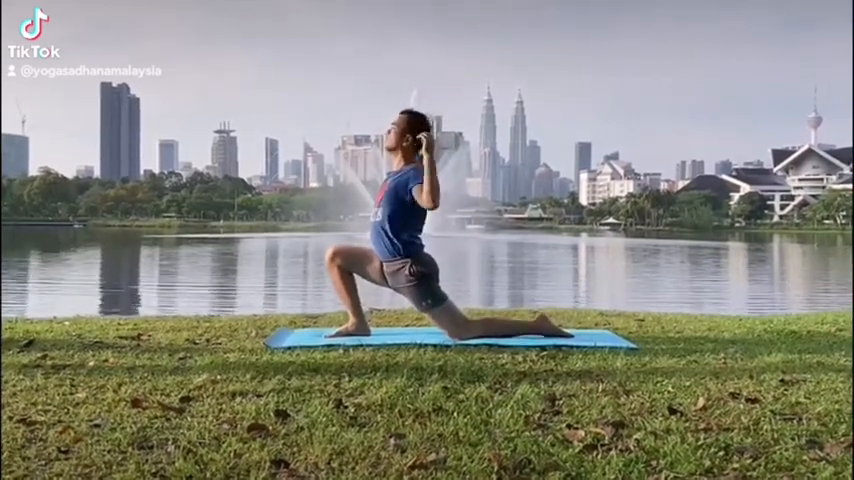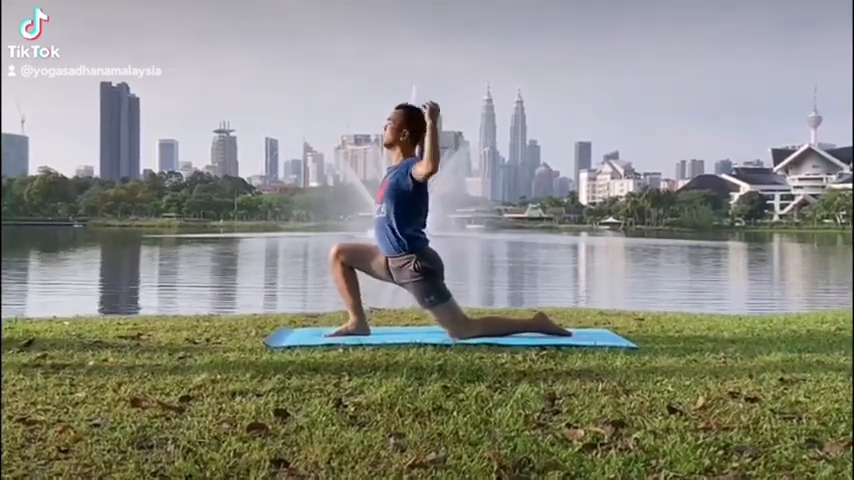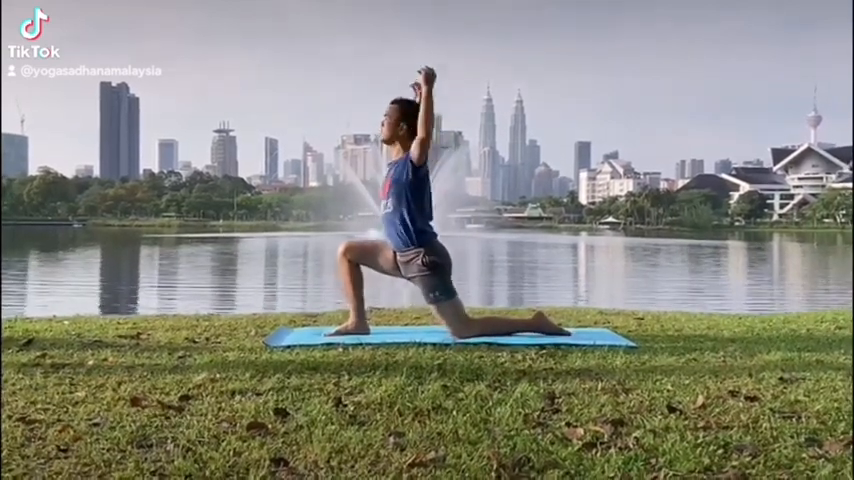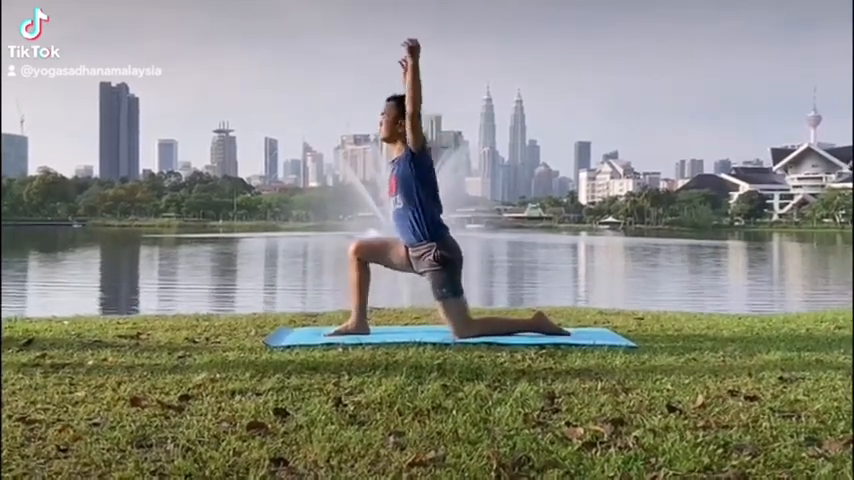
dt=0.2s
person 1, frame 1
left shoulder: (413, 176)
right shoulder: (398, 174)
left elbow: (431, 201)
left wrist: (429, 154)
left hip: (410, 269)
right hip: (390, 264)
left knee: (462, 331)
right knee: (335, 256)
left ankle: (534, 326)
right ankle: (358, 323)
person 1, frame 2
left shoulder: (411, 170)
right shoulder: (398, 167)
left elbow: (431, 166)
left wrist: (431, 123)
left hip: (415, 264)
right hip: (394, 260)
left knee: (462, 329)
right knee: (340, 254)
left ankle: (534, 324)
right ankle: (358, 323)
person 1, frame 3
left shoulder: (413, 163)
right shoulder: (399, 162)
left elbow: (423, 134)
right elbow: (419, 131)
left wrist: (427, 89)
right wrist: (420, 97)
left hip: (424, 258)
right hip: (402, 254)
left knee: (463, 329)
right knee: (347, 252)
left ankle: (534, 324)
right ankle: (357, 322)
person 1, frame 4
left shoulder: (415, 154)
right shoulder: (401, 157)
left elbow: (413, 111)
right elbow: (408, 109)
left wrist: (414, 63)
right wrist: (408, 69)
left hip: (436, 253)
right hip: (414, 249)
left knee: (464, 330)
right knee: (358, 250)
left ankle: (535, 324)
right ankle: (358, 322)
